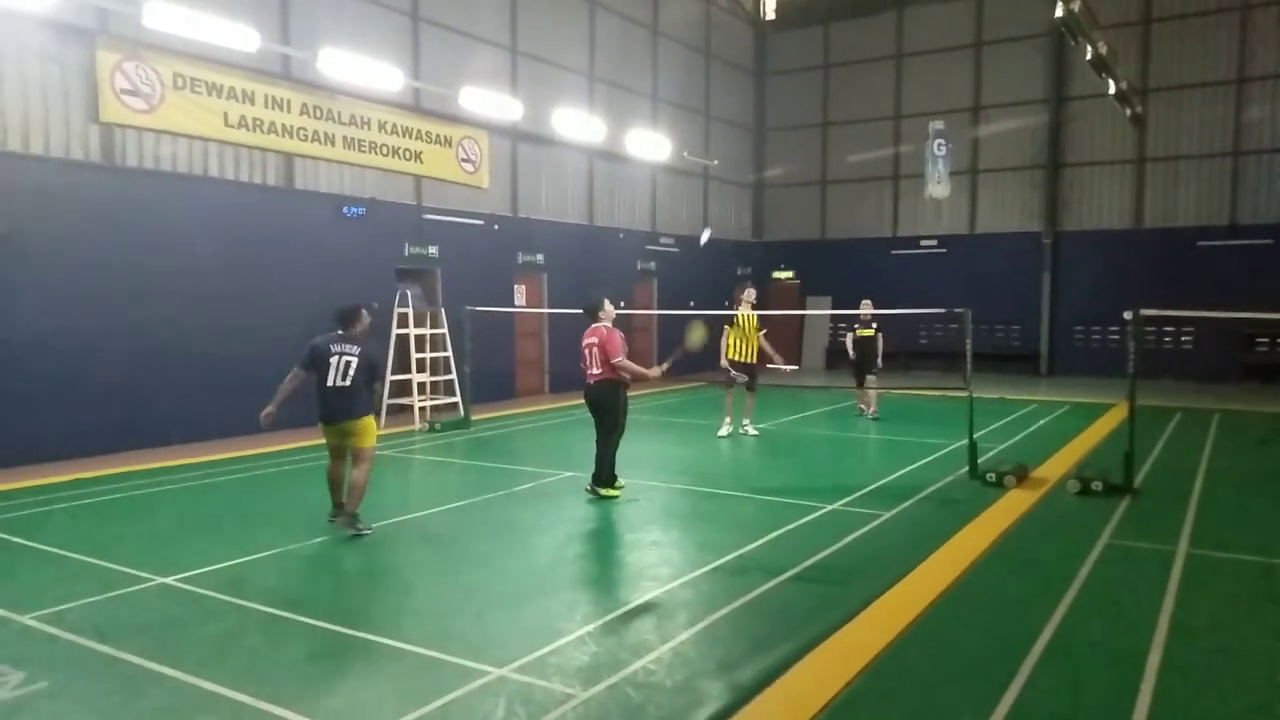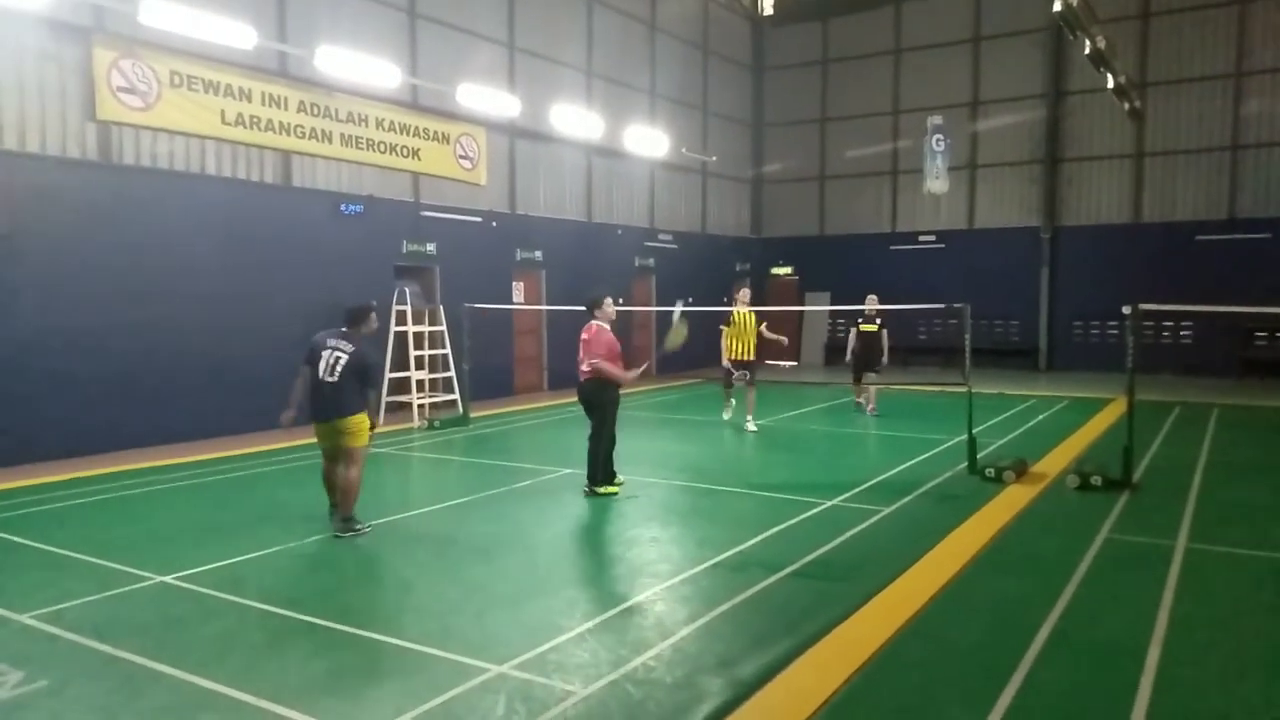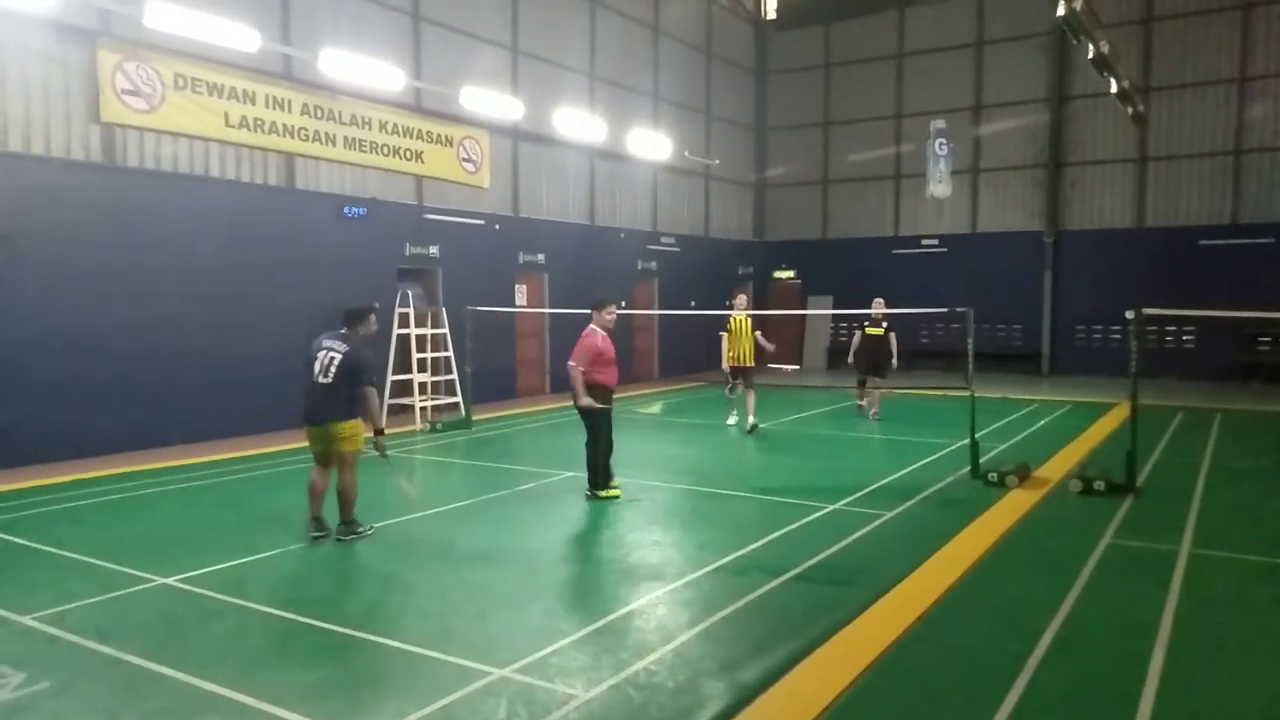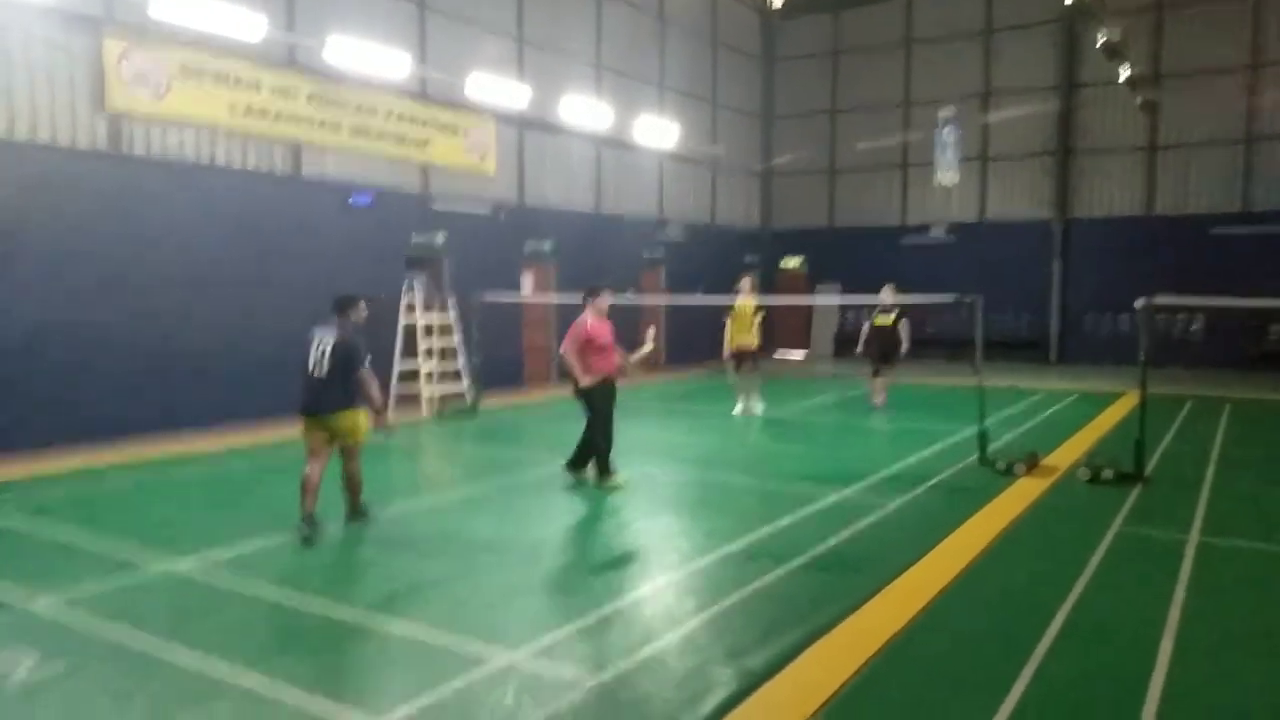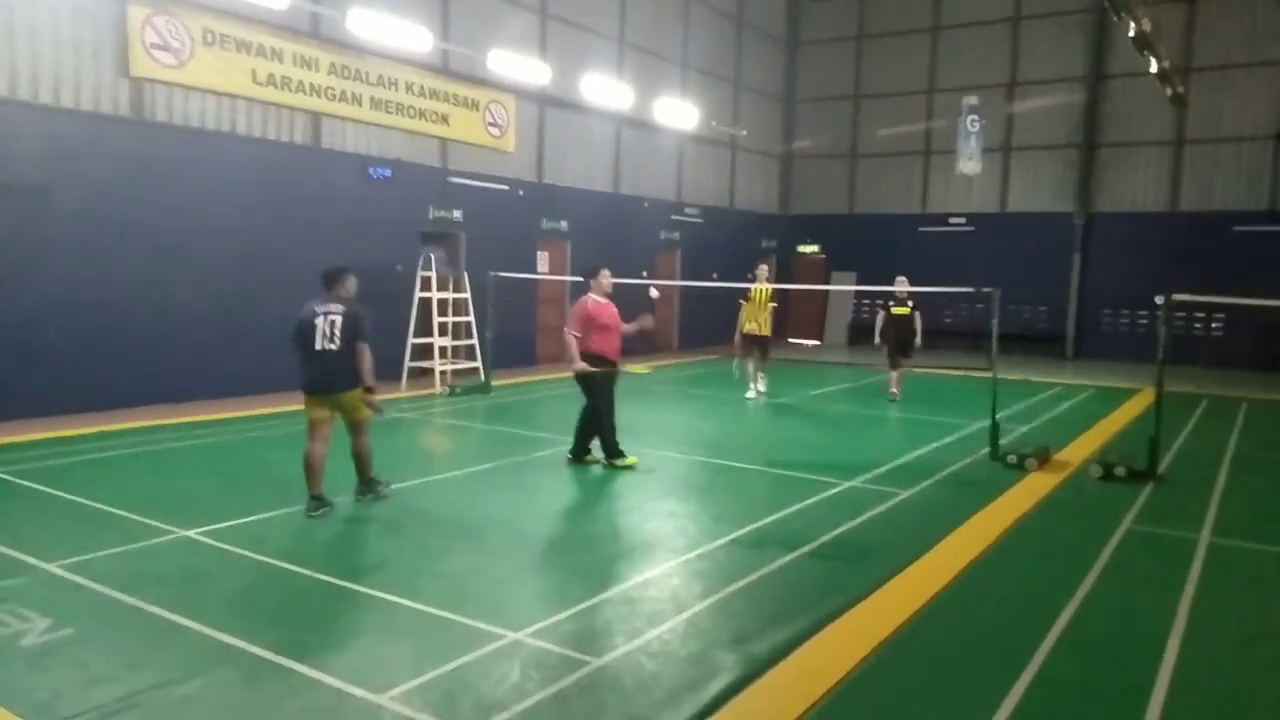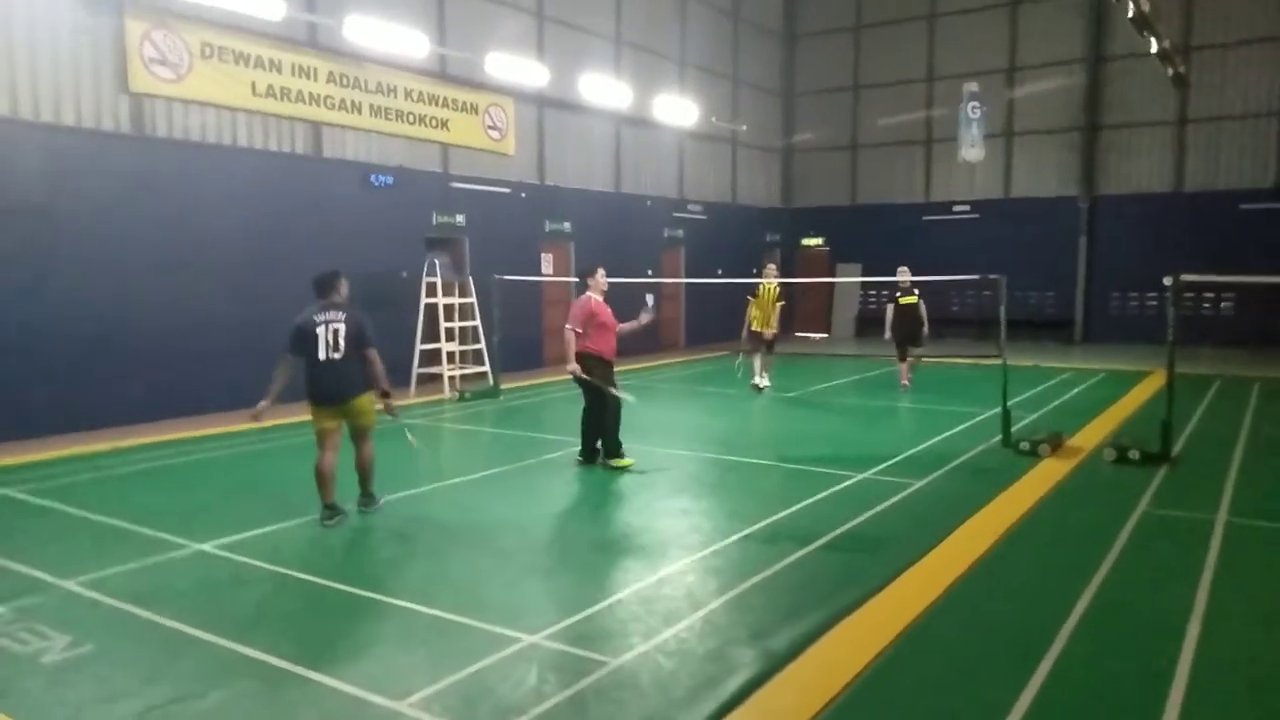
dt=0.2s
person 1, frame 1
left shoulder: (319, 345)
right shoulder: (368, 352)
left elbow: (296, 376)
right elbow: (376, 387)
left wrist: (273, 405)
right wrist: (367, 407)
left hip: (329, 416)
right hip: (359, 417)
left knee: (337, 460)
right knee: (362, 464)
left ankle: (337, 508)
right ankle: (349, 515)
person 1, frame 2
left shoulder: (320, 339)
right shoulder: (364, 354)
left elbow: (304, 375)
right elbow: (370, 393)
left wrist: (292, 408)
right wrist: (370, 422)
left hip: (321, 414)
right hip: (350, 416)
left knee: (331, 461)
right knee: (353, 465)
left ankle: (335, 507)
right ankle: (346, 520)
person 1, frame 3
left shoulder: (321, 341)
right shoulder: (359, 354)
right elbow: (368, 394)
right wrist: (378, 432)
left hip: (313, 417)
right hip: (343, 420)
left knee: (321, 467)
right knee: (347, 470)
left ankle: (316, 521)
right ankle: (347, 524)
person 1, frame 4
left shoulder: (317, 333)
right shoulder: (351, 340)
right elbow: (364, 376)
right wrist: (380, 409)
left hip: (312, 408)
right hip: (342, 409)
left knee: (314, 462)
right knee: (351, 459)
left ankle: (307, 518)
right ankle: (355, 510)
person 1, frame 5
left shoulder: (307, 312)
right shoulder: (354, 312)
left elbow: (301, 350)
right elbow: (362, 351)
right wrist: (369, 388)
left hip: (316, 386)
right hip: (349, 386)
left knee: (317, 440)
right knee: (360, 434)
left ankle: (315, 498)
right ankle: (367, 484)
person 1, frame 6
left shoulder: (303, 321)
right shoulder: (356, 317)
left elbow: (286, 363)
right elbow: (372, 357)
left wrist: (269, 399)
right wrist: (385, 393)
left hip: (321, 396)
right hip: (355, 392)
left knee: (327, 450)
right knee: (364, 443)
left ankle: (329, 508)
right ankle: (367, 497)
person 2, frame 1
left shoulder: (587, 336)
right shoulder: (610, 333)
right elbow: (619, 362)
right wrist: (647, 372)
left hip: (592, 389)
right hip: (610, 389)
left knee: (604, 436)
right knee: (611, 437)
left ankle: (608, 479)
right ankle: (598, 483)
person 2, frame 2
left shoulder: (591, 330)
right shoulder: (601, 333)
right elbow: (597, 363)
right wrist: (623, 375)
left hip: (589, 386)
right hip: (600, 388)
left knee: (604, 434)
right knee: (602, 436)
left ankle: (608, 476)
right ankle: (595, 483)
person 2, frame 3
left shoulder: (600, 335)
right shoulder: (592, 338)
right elbow: (574, 366)
right wrist: (582, 396)
left hip: (600, 394)
right hip: (593, 395)
left knee: (604, 438)
right knee: (598, 440)
left ankle: (604, 479)
right ankle: (597, 487)
person 2, frame 4
left shoulder: (604, 323)
right shoulder: (583, 325)
right elbow: (567, 352)
left wrist: (626, 360)
right wrist: (580, 378)
left hip: (606, 383)
right hip: (593, 384)
left knee: (597, 427)
right knee: (601, 427)
left ankle: (576, 464)
right ankle: (603, 473)
person 2, frame 5
left shoulder: (610, 306)
right shoulder: (585, 304)
left elbow: (619, 329)
right elbow: (569, 334)
left wrist: (639, 325)
right wrist: (576, 361)
left hip: (607, 365)
right hip: (592, 366)
left knee: (595, 409)
right knee: (604, 410)
left ankle: (579, 451)
right ankle: (613, 455)
person 2, frame 6
left shoulder: (603, 305)
right shoulder: (585, 302)
left elbow: (615, 329)
right elbow: (570, 331)
left wrist: (639, 323)
right wrist: (571, 361)
left hip: (602, 364)
right hip: (590, 365)
left knee: (595, 409)
right knee: (610, 407)
left ankle: (588, 453)
right ankle: (612, 455)
